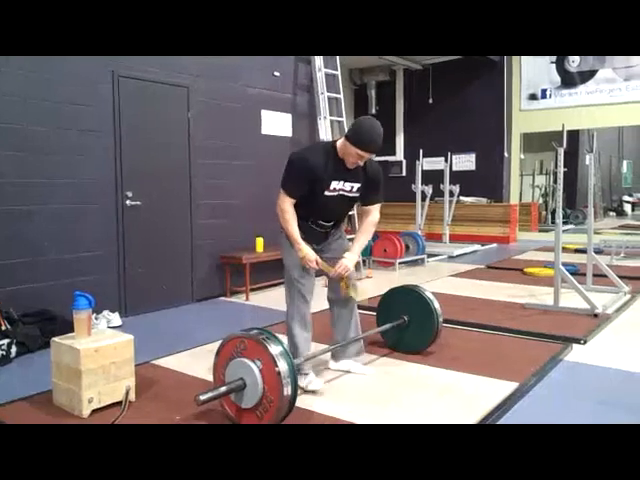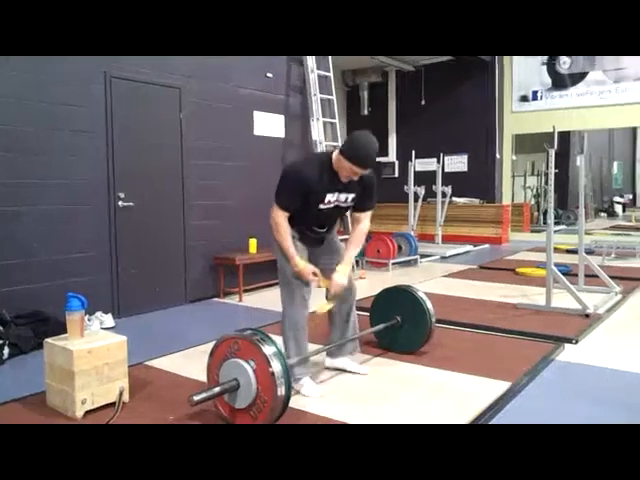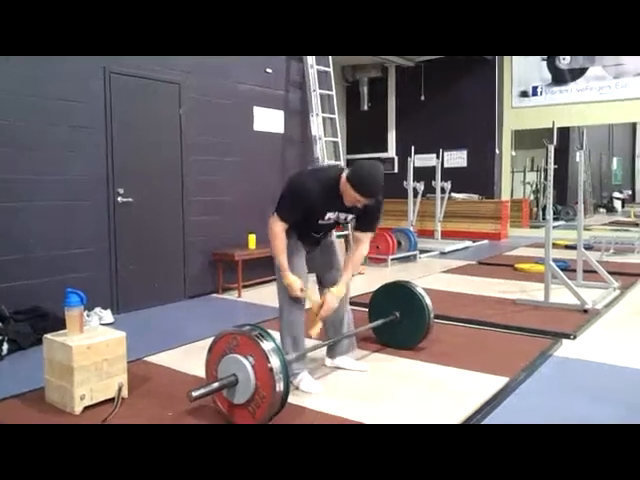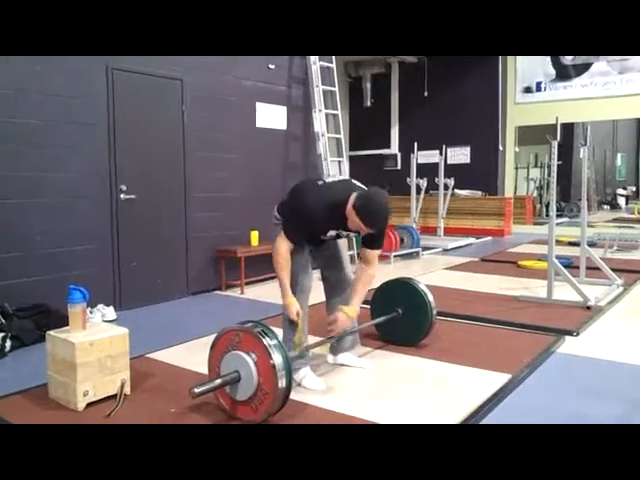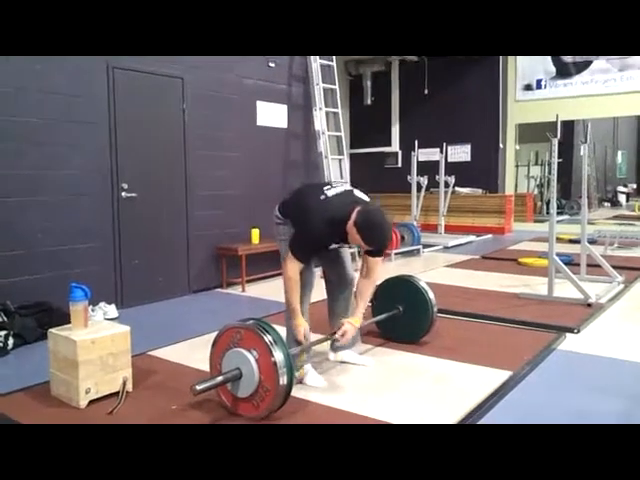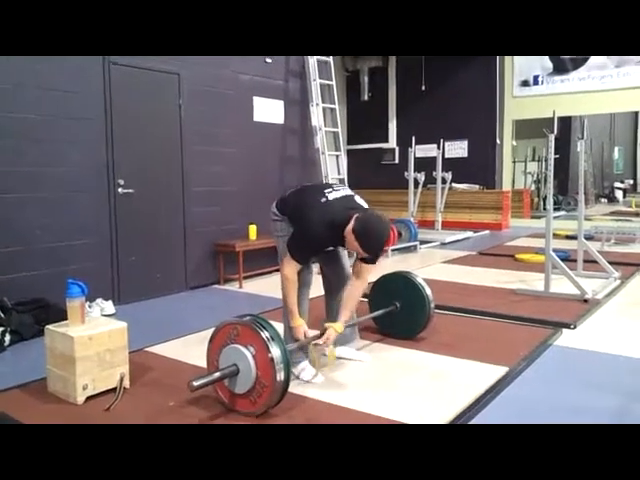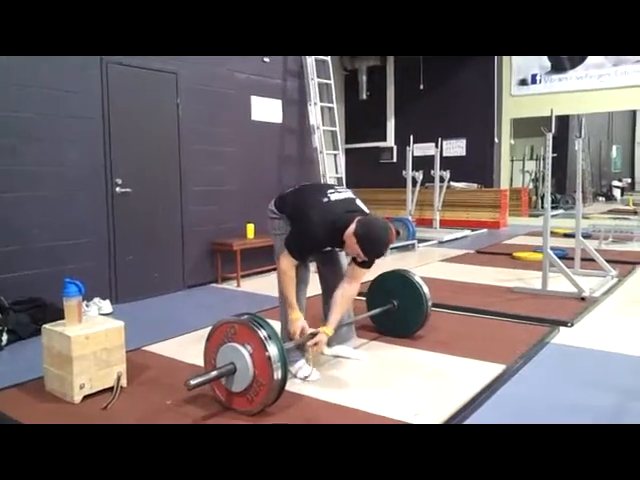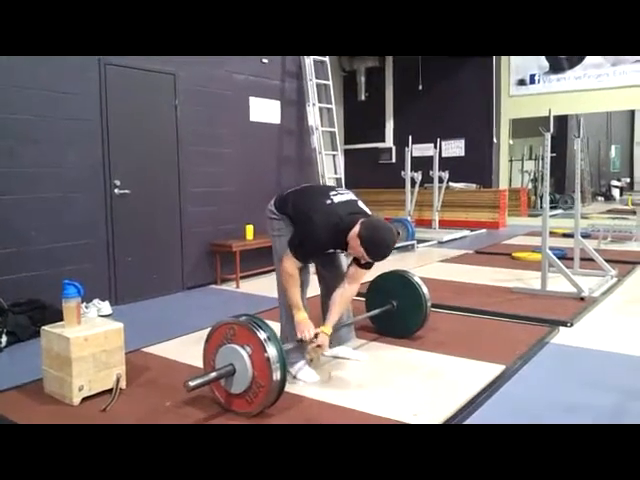
dt=0.2s
person 1, frame 1
left shoulder: (371, 171)
right shoulder: (308, 160)
left elbow: (371, 216)
right elbow: (284, 203)
left wrist: (352, 255)
right wrist: (300, 247)
left hip: (333, 234)
right hip: (299, 232)
left knee: (345, 292)
right knee: (301, 295)
left ankle: (343, 356)
right ankle: (300, 368)
person 1, frame 2
left shoulder: (366, 180)
right shoulder: (303, 172)
left elbow: (361, 223)
right elbow: (278, 217)
left wrist: (344, 266)
right wrist: (296, 261)
left hip: (326, 236)
right hip: (294, 236)
left knee: (344, 289)
right knee: (297, 300)
left ankle: (339, 353)
right ankle: (298, 374)
person 1, frame 3
left shoulder: (370, 200)
right shoulder: (308, 187)
left elbow: (360, 246)
right elbow: (277, 226)
left wrist: (338, 289)
right wrist: (286, 275)
left hip: (322, 235)
right hip: (292, 233)
left knee: (336, 291)
right knee: (294, 296)
left ankle: (338, 353)
right ankle: (295, 369)
person 1, frame 4
left shoulder: (375, 215)
right shoulder: (314, 207)
left elbow: (368, 265)
right elbow: (282, 248)
left wrist: (351, 309)
right wrist: (287, 297)
left hip: (327, 231)
right hip: (292, 223)
left knee: (343, 281)
right knee: (299, 288)
left ankle: (341, 349)
right ankle: (297, 365)
person 1, frame 5
left shoulder: (374, 226)
right shoulder: (317, 225)
left elbow: (370, 275)
right elbow: (291, 270)
left wrist: (355, 320)
right wrist: (297, 319)
right hip: (292, 221)
left knee: (345, 280)
right knee: (303, 285)
left ankle: (341, 348)
right ankle: (299, 362)
person 1, frame 6
left shoulder: (371, 232)
right shoulder: (316, 227)
left elbow: (358, 280)
right elbow: (289, 271)
left wrist: (339, 325)
right wrist: (295, 321)
right hip: (288, 218)
left knee: (341, 278)
right knee: (300, 283)
left ankle: (342, 342)
right ankle: (297, 358)
person 1, frame 7
left shoulder: (370, 235)
right shoulder: (316, 226)
left elbow: (350, 284)
right elbow: (285, 264)
left wrist: (328, 329)
right wrist: (294, 314)
right hip: (286, 216)
left knee: (337, 277)
right knee: (297, 281)
left ankle: (338, 341)
right ankle: (294, 357)
person 1, frame 8
left shoulder: (371, 237)
right shoulder: (320, 229)
left elbow: (349, 284)
right elbow: (288, 267)
left wrist: (327, 329)
right wrist: (300, 315)
right hip: (285, 217)
left knee: (336, 278)
right knee: (296, 282)
left ankle: (338, 342)
right ankle: (294, 358)
